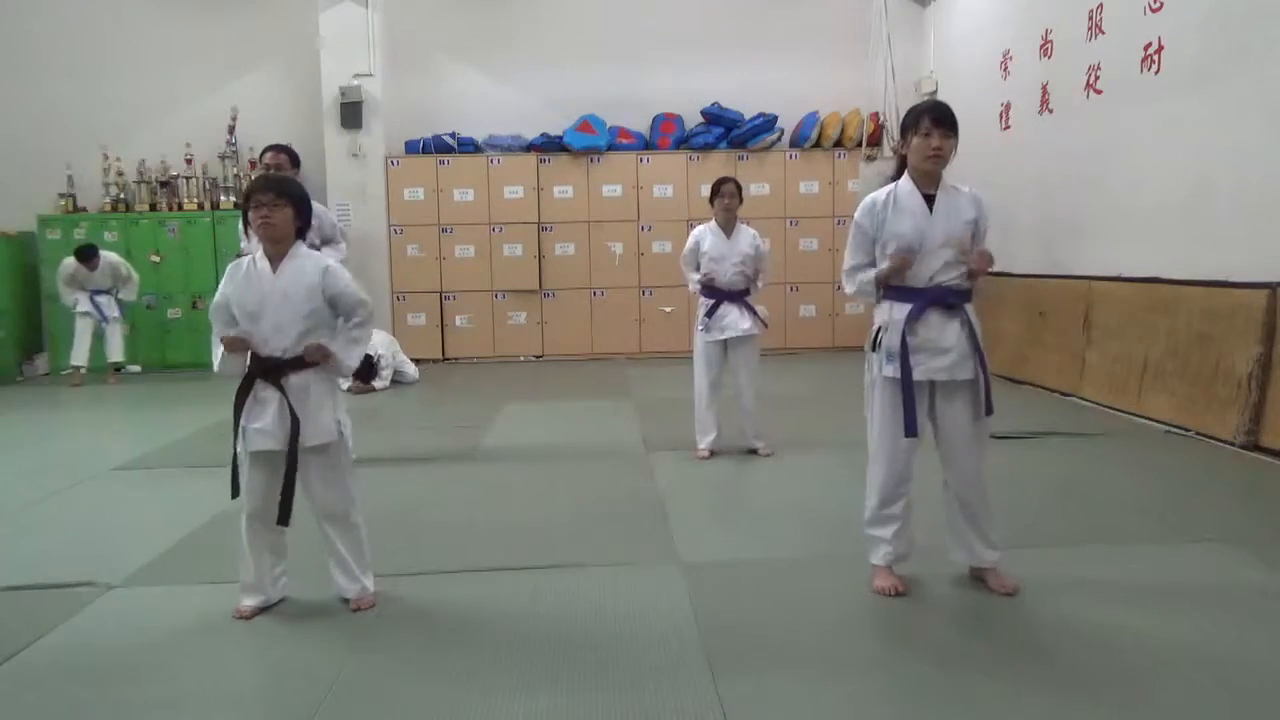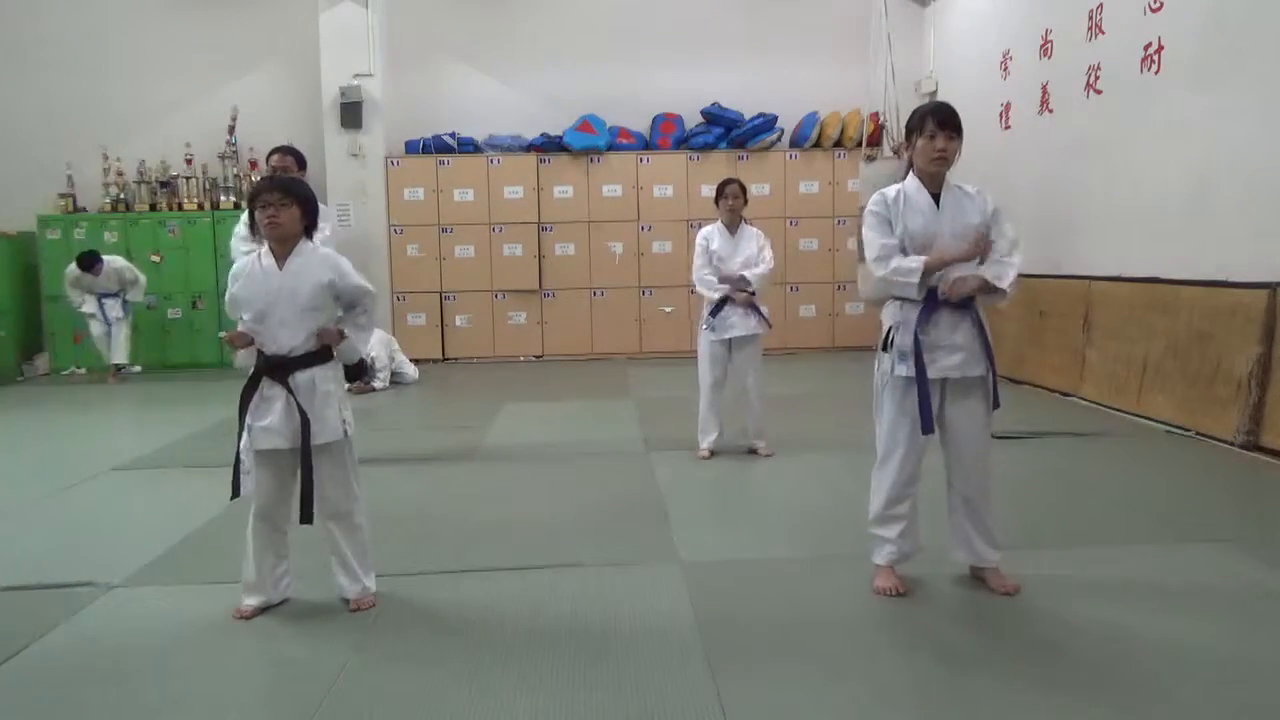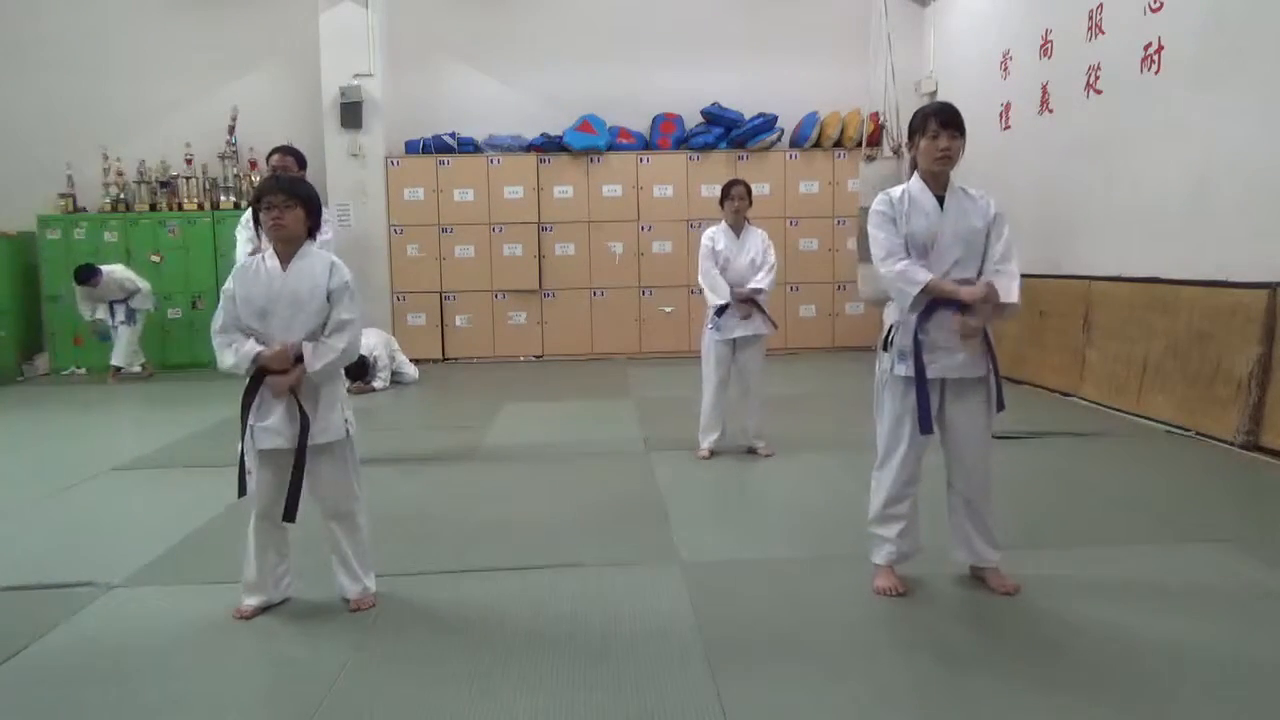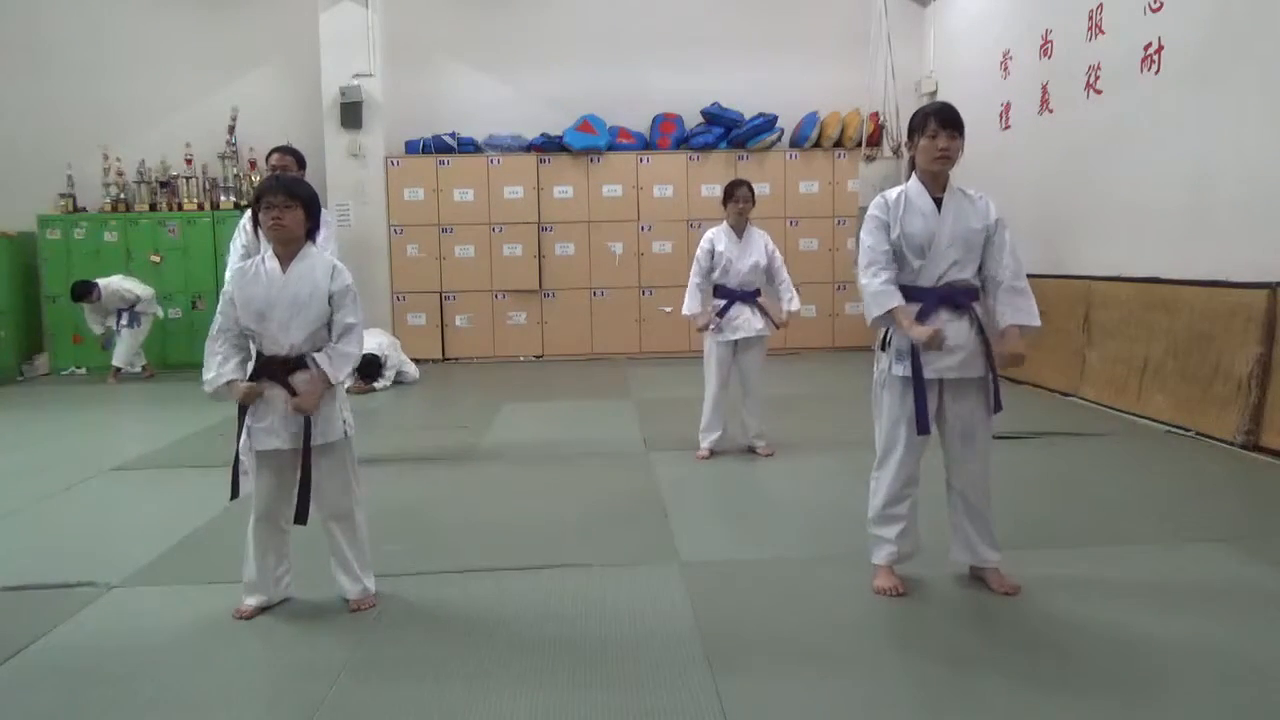
dt=0.3s
person 1, frame 1
left shoulder: (970, 205)
right shoulder: (877, 207)
right elbow: (853, 276)
left wrist: (980, 268)
right wrist: (887, 273)
left hip: (957, 337)
right hip: (899, 337)
left knee: (967, 457)
right knee: (891, 458)
left ankle: (982, 559)
right ankle: (885, 558)
person 1, frame 2
left shoulder: (979, 204)
right shoulder: (885, 204)
left elbow: (1005, 264)
right elbow: (884, 271)
left wrist: (972, 283)
right wrist: (955, 258)
left hip: (966, 338)
right hip: (909, 338)
left knee: (971, 457)
right knee: (899, 456)
left ankle: (982, 558)
right ankle: (887, 558)
person 1, frame 3
left shoulder: (982, 207)
right shoulder: (889, 204)
left elbow: (1003, 272)
right elbow: (894, 269)
left wrist: (982, 314)
right wrist: (962, 290)
left hip: (967, 341)
right hip: (909, 339)
left knee: (972, 457)
right knee: (899, 455)
left ankle: (982, 558)
right ankle: (886, 558)
person 1, frame 4
left shoulder: (981, 209)
right shoulder: (888, 206)
left elbow: (1004, 275)
right elbow: (876, 275)
left wrist: (1011, 333)
right wrist: (910, 326)
left hip: (968, 340)
right hip: (906, 340)
left knee: (972, 457)
right knee: (898, 456)
left ankle: (982, 559)
right ankle: (886, 558)
person 2, frame 1
left shoulder: (322, 269)
right shoulder: (237, 274)
left elbow: (360, 316)
right elbow: (223, 327)
left wrist: (334, 352)
right wrist: (230, 346)
left hip: (312, 396)
right hip: (261, 399)
left knee: (334, 499)
right knee: (259, 503)
left ankle: (357, 583)
right ankle: (260, 588)
person 2, frame 2
left shoulder: (328, 265)
right shoulder: (243, 273)
left elbow: (364, 306)
left wrist: (341, 334)
right wrist: (242, 339)
left hip: (318, 392)
right hip: (267, 396)
left knee: (339, 498)
right knee: (266, 502)
left ankle: (358, 583)
right ankle: (263, 588)
person 2, frame 3
left shoulder: (330, 269)
right shoulder: (244, 274)
left elbow: (345, 335)
right elbow: (223, 333)
left wrist: (301, 369)
right wrist: (261, 356)
left hip: (319, 396)
right hip: (266, 399)
left knee: (341, 499)
right knee: (266, 501)
left ankle: (359, 583)
right ankle: (263, 588)
person 2, frame 4
left shoulder: (331, 272)
right shoulder: (243, 276)
left elbow: (348, 337)
right elbow: (224, 336)
left wrist: (319, 383)
right wrist: (232, 380)
left hip: (320, 395)
right hip: (265, 399)
left knee: (339, 499)
right knee: (266, 503)
left ankle: (358, 584)
right ankle: (264, 588)
person 3, frame 1
left shoulder: (751, 237)
right shoulder: (700, 235)
left elbow: (761, 271)
right elbow: (687, 269)
left wrist: (755, 281)
right wrist: (700, 281)
left hip: (742, 314)
right hip: (711, 313)
left knee: (748, 382)
right knee: (706, 382)
left ankle: (756, 440)
right ankle: (705, 441)
person 3, frame 2
left shoulder: (756, 236)
right shoulder: (706, 235)
left elbow: (764, 268)
right elbow: (701, 275)
left wrist: (737, 279)
right wrist: (730, 293)
left hip: (748, 315)
right hip: (717, 314)
left knee: (752, 382)
right knee: (711, 381)
left ankle: (756, 440)
right ankle: (707, 441)
person 3, frame 3
left shoulder: (760, 237)
right shoulder: (711, 236)
left elbow: (769, 271)
right elbow: (708, 276)
left wrist: (750, 293)
right wrist: (733, 302)
left hip: (753, 316)
right hip: (721, 315)
left knee: (752, 382)
right knee: (714, 382)
left ankle: (756, 440)
right ankle: (707, 441)
person 3, frame 4
left shoulder: (762, 239)
right shoulder: (712, 238)
left elbow: (779, 275)
right elbow: (698, 278)
left wrist: (787, 308)
right wrist: (698, 313)
left hip: (753, 316)
right hip: (721, 315)
left knee: (752, 382)
right knee: (715, 382)
left ankle: (756, 439)
right ankle: (708, 441)
